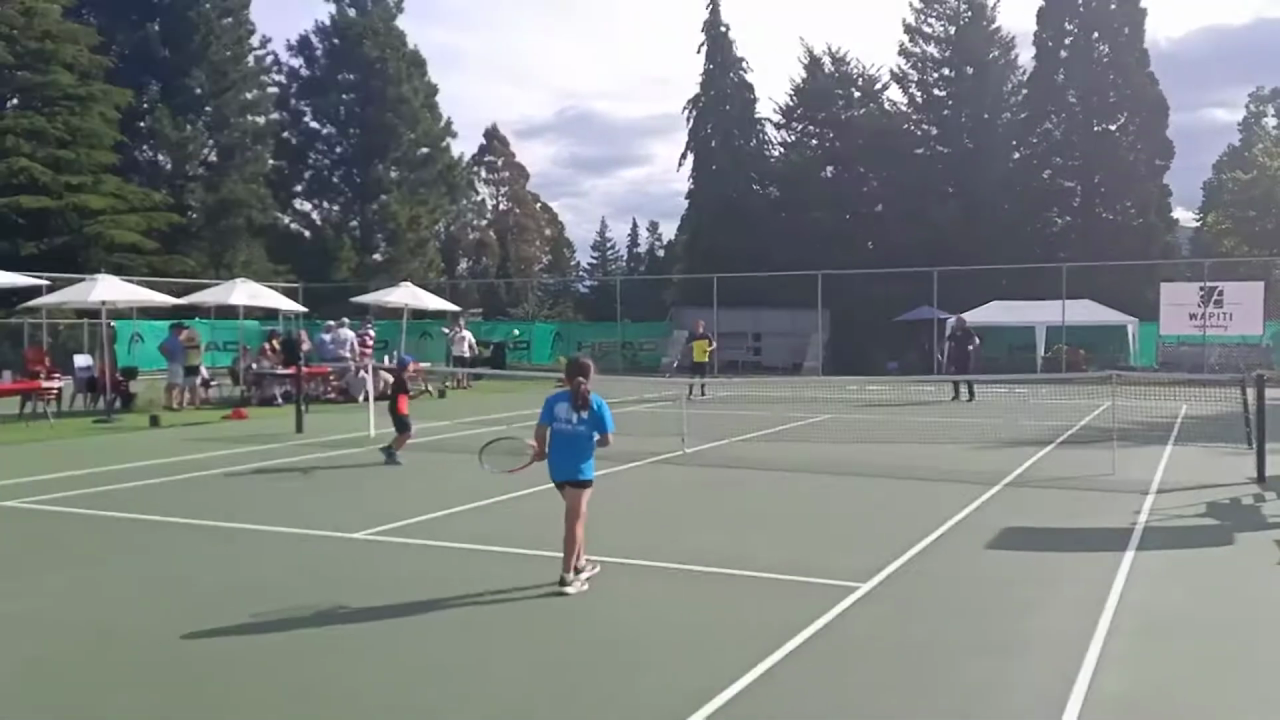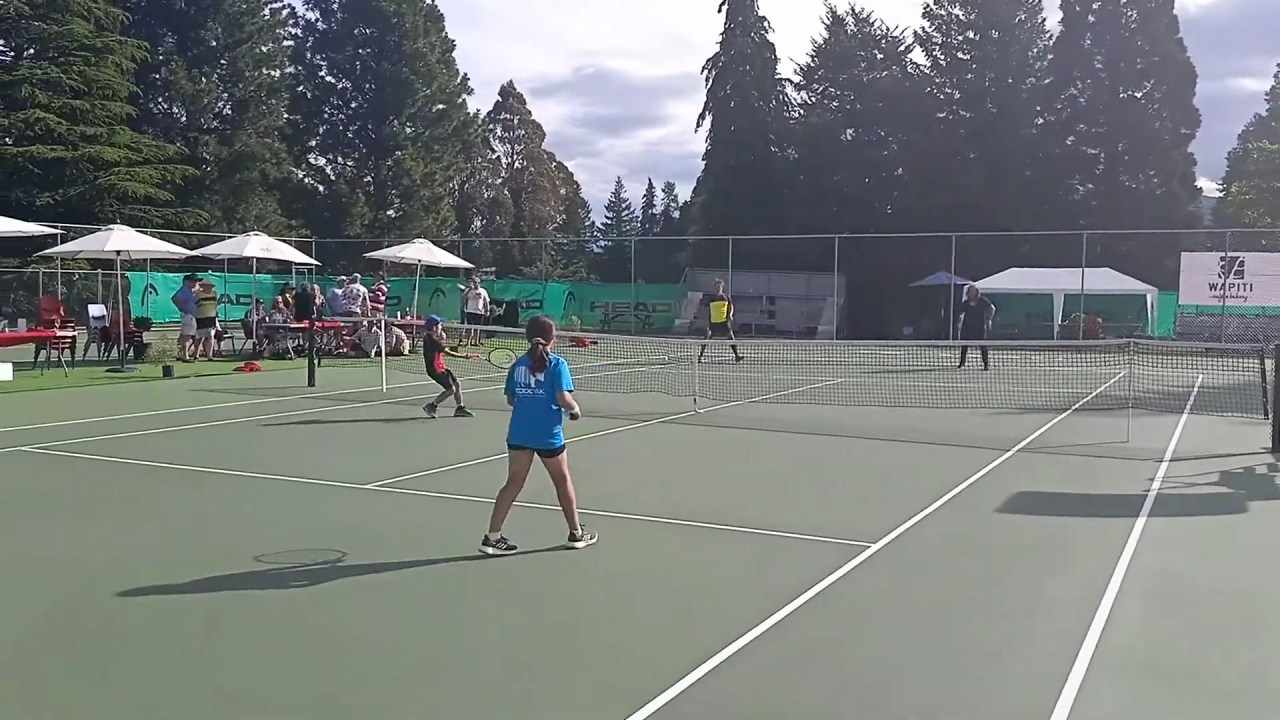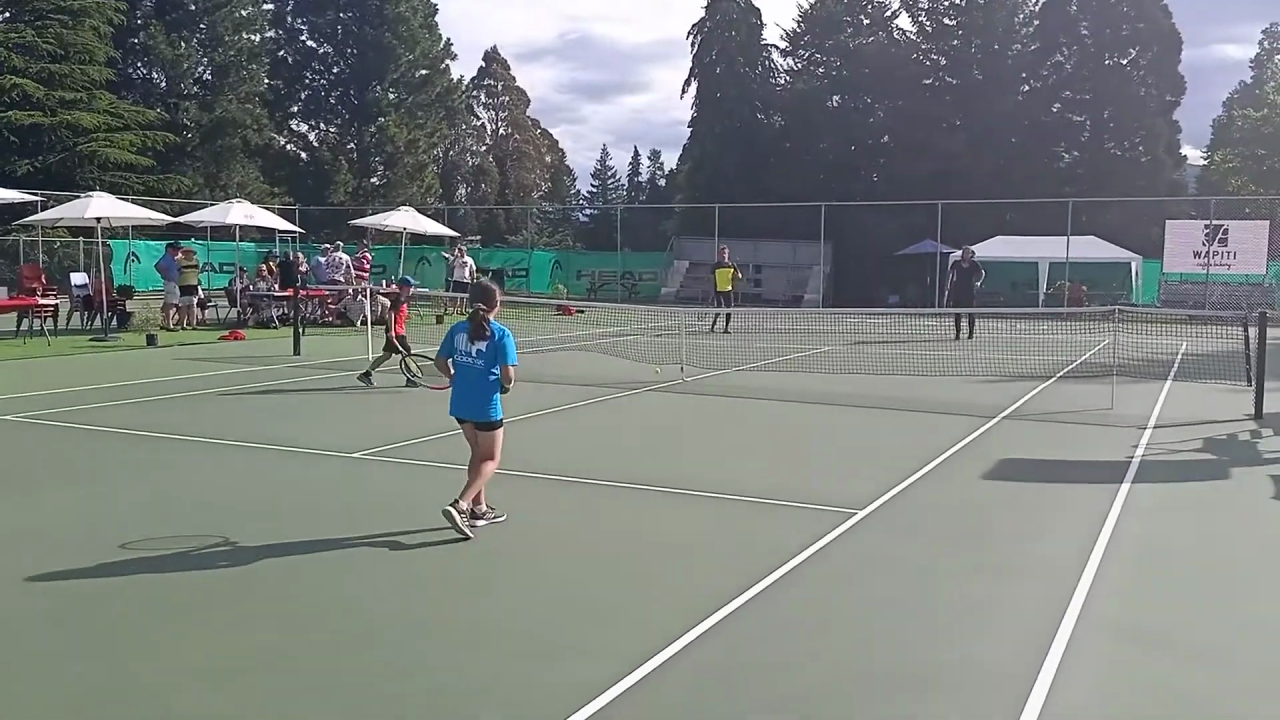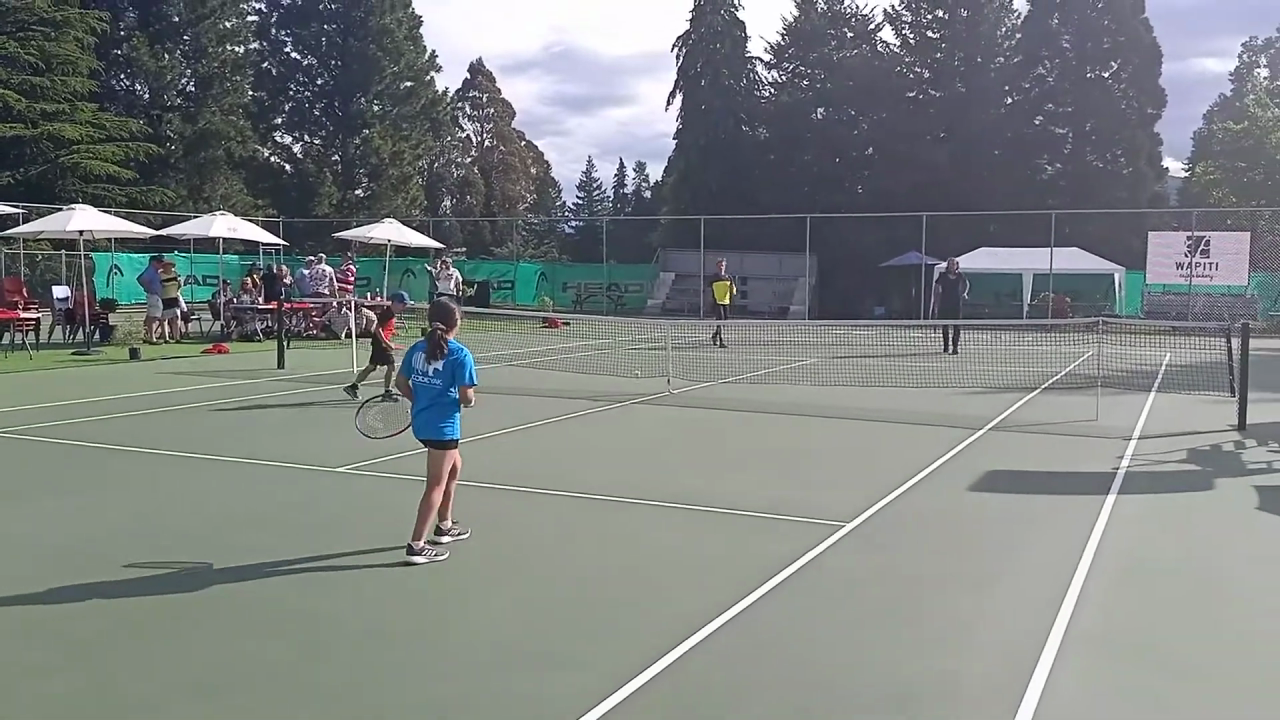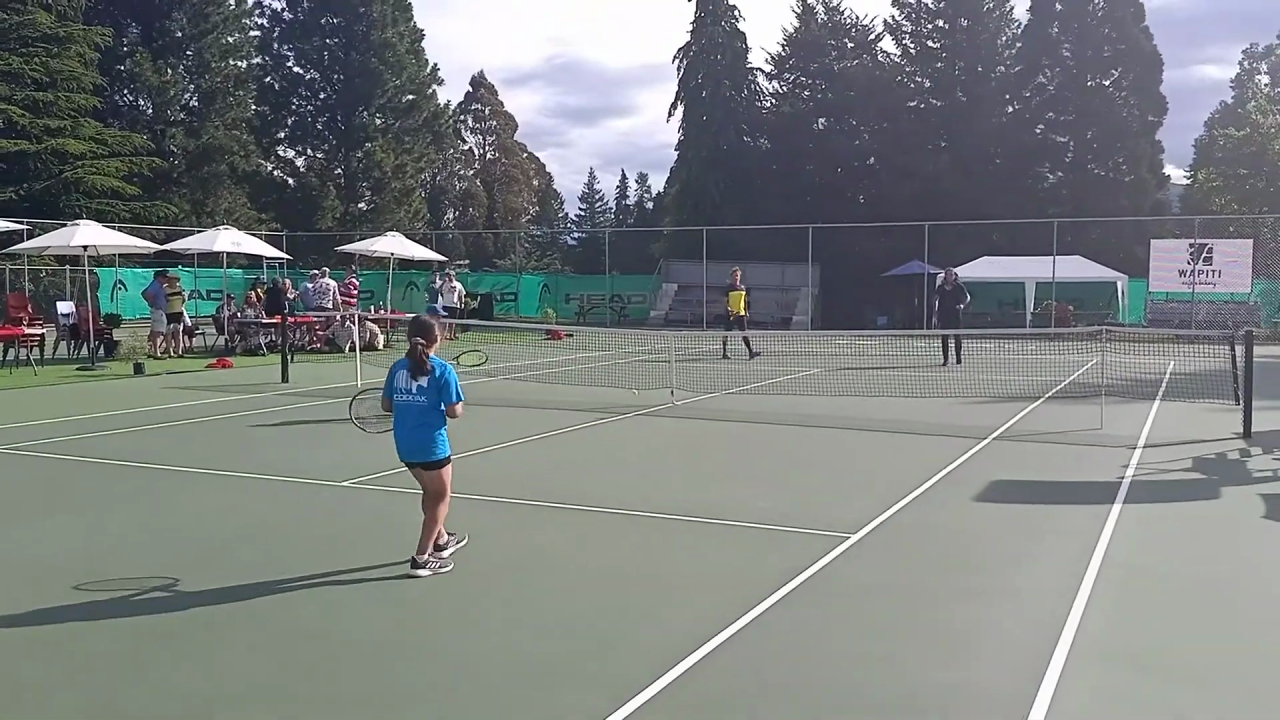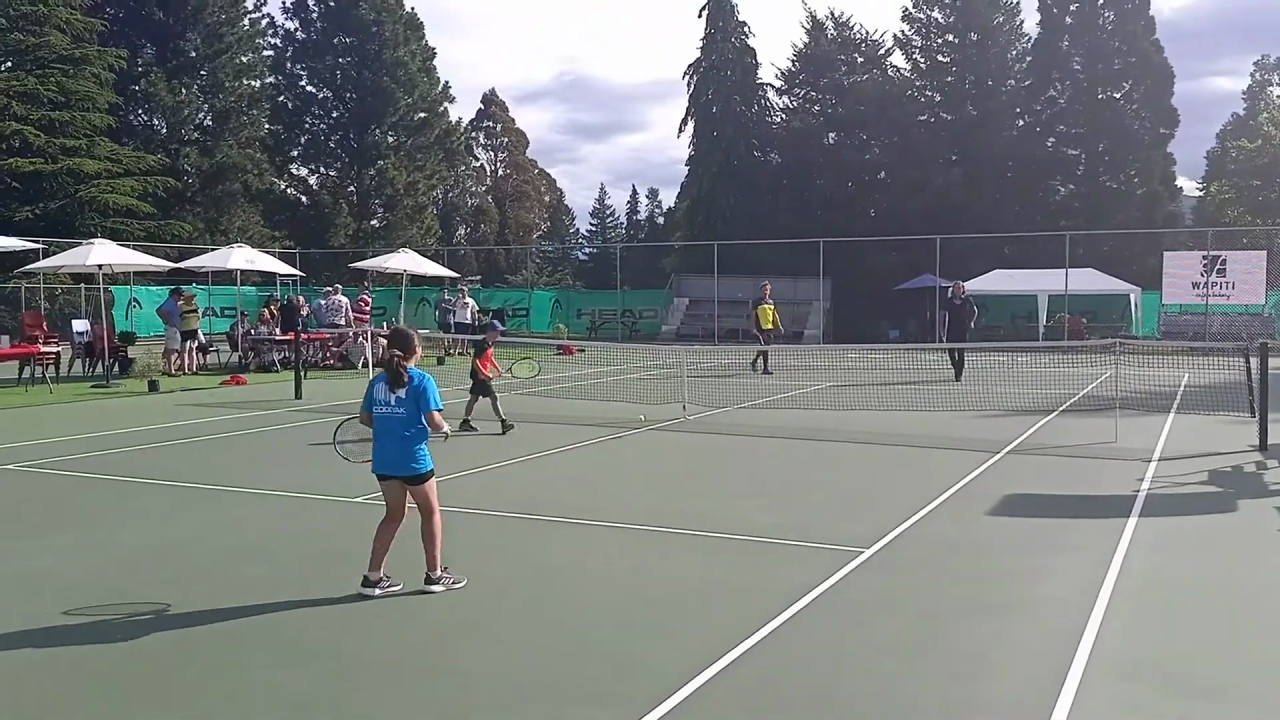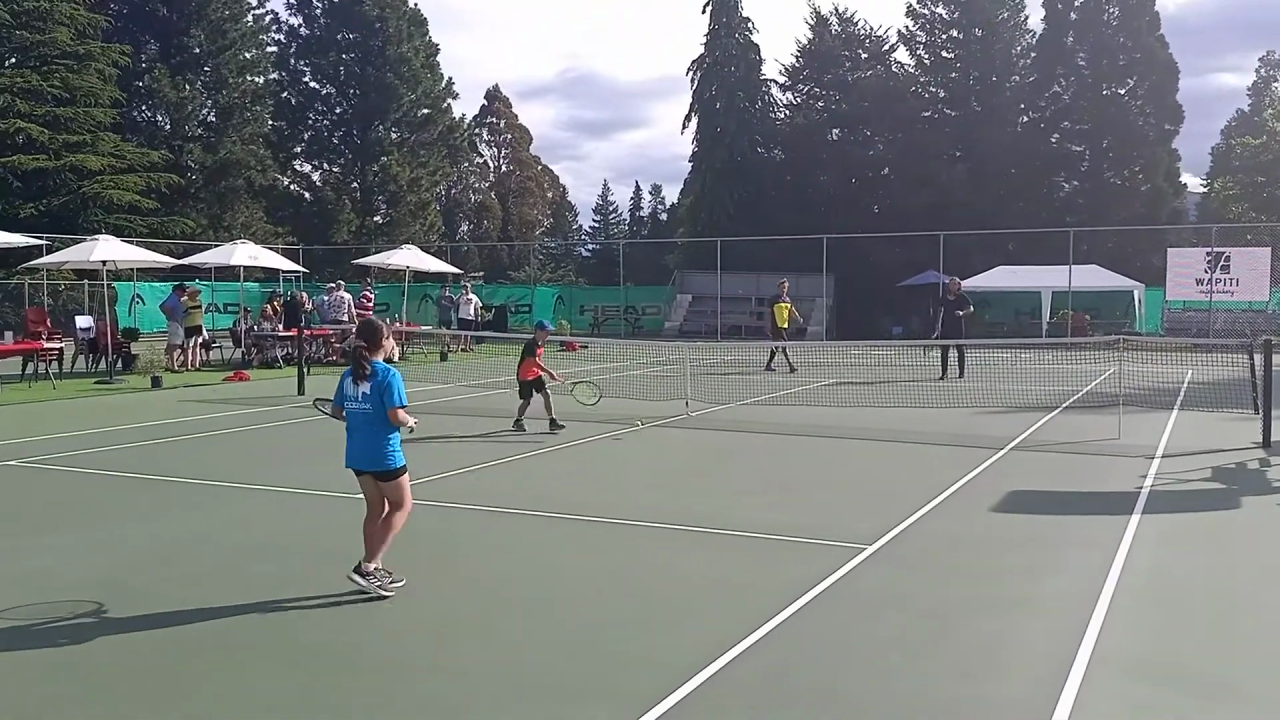
dt=0.4s
person 1, frame 1
left shoulder: (553, 400)
right shoulder: (597, 403)
left elbow: (541, 431)
right elbow: (606, 440)
left wrist: (540, 450)
left hip: (557, 467)
right hip: (580, 468)
left knee: (575, 515)
right knee: (574, 519)
left ankle: (579, 564)
right ankle: (567, 577)
person 1, frame 2
left shoulder: (518, 364)
right shoulder: (556, 364)
left elbow: (511, 399)
right elbow: (563, 398)
right wrist: (575, 409)
left hip: (518, 433)
right hip: (547, 434)
left knee: (514, 483)
right knee: (562, 481)
left ankle: (492, 537)
right ankle: (576, 533)
person 1, frame 3
left shoulder: (457, 329)
right shoulder: (502, 335)
left elbow: (440, 362)
right elbow: (508, 375)
right wrist: (506, 385)
left hip: (461, 403)
right hip: (486, 405)
left knee: (479, 453)
right knee: (489, 459)
left ankle: (479, 509)
right ankle: (459, 506)
person 1, frame 4
left shoulder: (417, 348)
right shoulder: (461, 354)
left elbow: (401, 381)
right elbow: (466, 398)
right wrist: (470, 401)
left hip: (422, 422)
right hip: (443, 425)
left knee: (453, 467)
right knee: (436, 484)
left ankle: (444, 526)
right ankle: (416, 546)
person 1, frame 5
left shoulder: (397, 367)
right shoulder: (443, 370)
left elbow: (387, 405)
right elbow: (453, 412)
right wrist: (460, 407)
left hip: (405, 444)
right hip: (431, 443)
left knee: (430, 491)
right knee: (441, 497)
left ankle: (440, 540)
right ankle: (421, 558)
person 1, frame 6
left shoulder: (377, 381)
right shoulder: (422, 380)
left elbow: (365, 418)
right elbow: (433, 421)
right wrist: (444, 428)
left hip: (383, 459)
right hip: (413, 458)
left knee: (393, 514)
right knee: (431, 512)
left ankle: (373, 577)
right ankle: (434, 574)
person 1, frame 7
left shoulder: (349, 374)
right shoulder: (388, 374)
left elbow: (337, 411)
right elbow: (396, 417)
right wrist: (409, 421)
left hip: (357, 453)
right hip: (385, 453)
left knee: (375, 509)
right knee: (401, 506)
left ankle: (371, 569)
right ankle: (368, 566)
